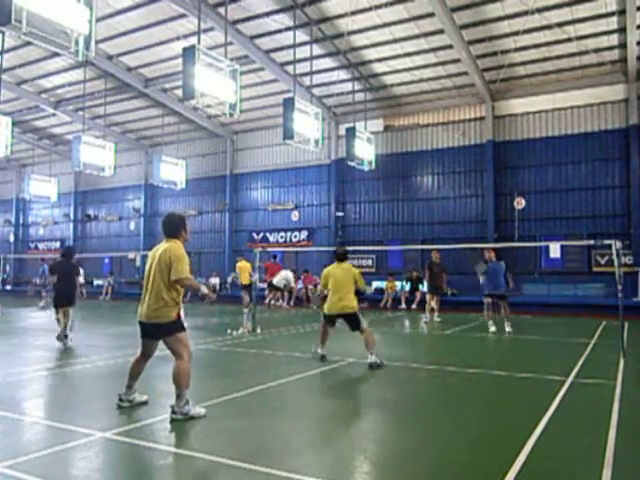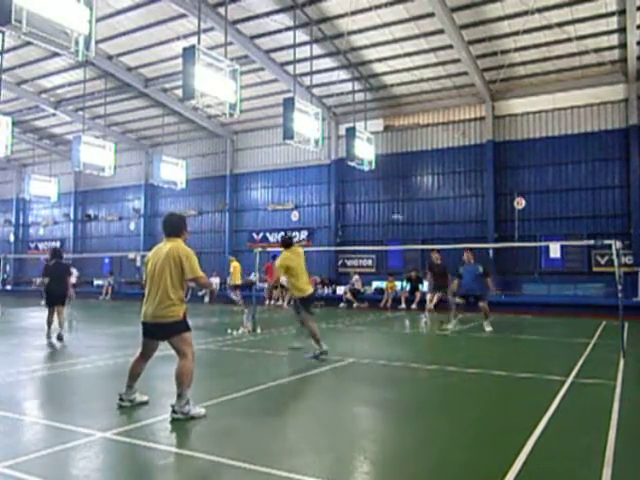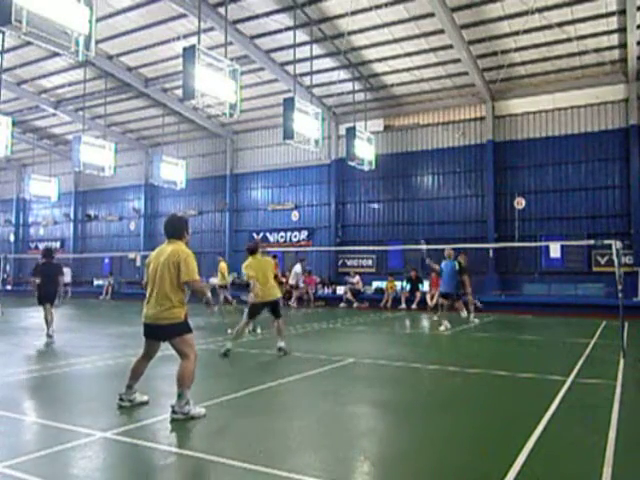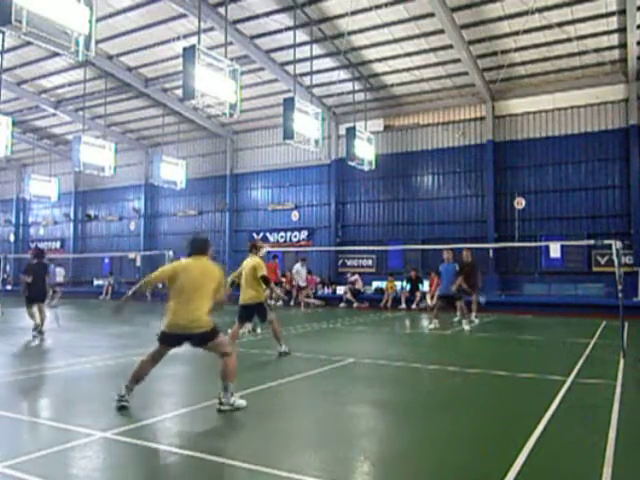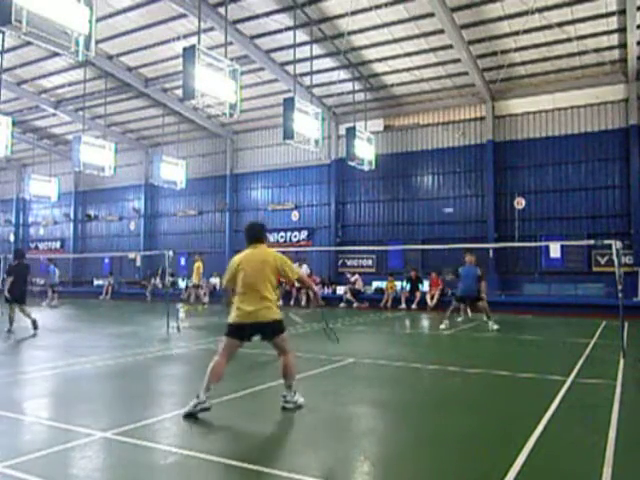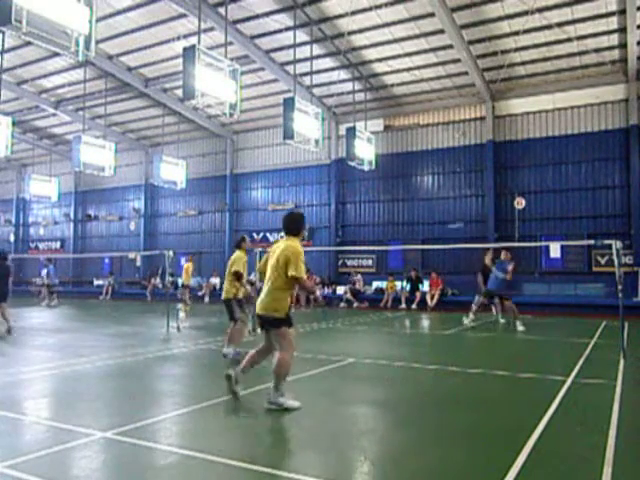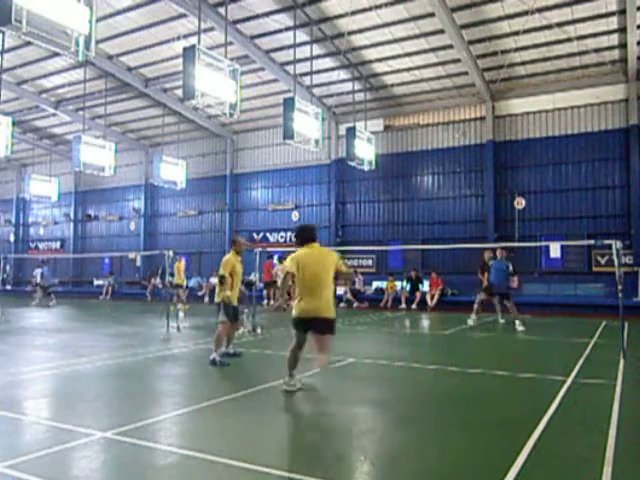
dt=0.4s
person 1, frame 1
left shoulder: (157, 249)
right shoulder: (176, 251)
right elbow: (183, 280)
right wrist: (202, 289)
left hip: (146, 313)
right hip: (166, 314)
left knee: (145, 355)
right knee: (183, 355)
left ankle: (127, 395)
right ankle: (181, 406)
person 1, frame 2
left shoulder: (154, 251)
right shoulder: (183, 251)
right elbow: (200, 280)
right wrist: (211, 286)
left hip: (149, 313)
right hip: (171, 314)
left knee: (145, 355)
right knee: (187, 355)
left ankle: (128, 395)
right ankle: (182, 406)
person 1, frame 3
left shoulder: (156, 253)
right shoulder: (184, 253)
right elbow: (193, 284)
right wrist: (207, 294)
left hip: (150, 315)
right hip: (172, 316)
left knee: (147, 355)
right knee: (189, 356)
left ankle: (128, 394)
right ankle: (181, 406)
person 1, frame 4
left shoulder: (178, 266)
right shoulder: (216, 271)
left elbow: (146, 282)
right elbow: (219, 301)
left wrist: (127, 297)
left hip: (174, 325)
right hip: (200, 325)
left knee: (153, 358)
right knee: (229, 353)
left ankle: (125, 395)
right ankle: (226, 398)
person 1, frame 5
left shoulder: (237, 260)
right shoulder: (276, 257)
left elbow: (227, 286)
right elbow: (300, 279)
right wrist: (313, 288)
left hip: (240, 317)
right hip: (268, 316)
left knee: (221, 357)
right knee: (286, 353)
left ankle: (202, 399)
right ankle: (290, 397)
person 1, frame 6
left shoulder: (277, 246)
right shoulder: (294, 249)
left elbow: (261, 270)
right elbow: (300, 281)
right wrist: (313, 289)
left hip: (267, 305)
right hip: (276, 307)
left knee: (269, 347)
right knee: (287, 349)
left ankle: (236, 374)
right ankle: (276, 396)
person 1, frame 7
left shoulder: (295, 257)
right shoulder: (330, 255)
left elbow: (287, 276)
right elbow: (345, 272)
left wrist: (281, 297)
left hip: (302, 311)
right hip: (324, 311)
left knee: (298, 345)
right knee: (323, 353)
left ankle: (291, 380)
